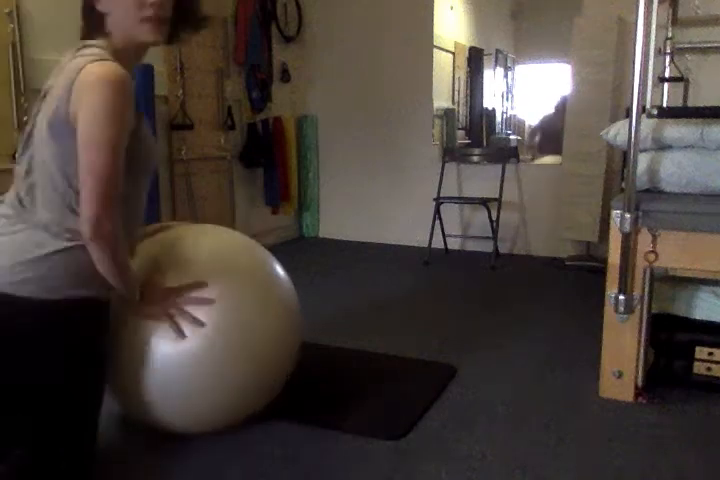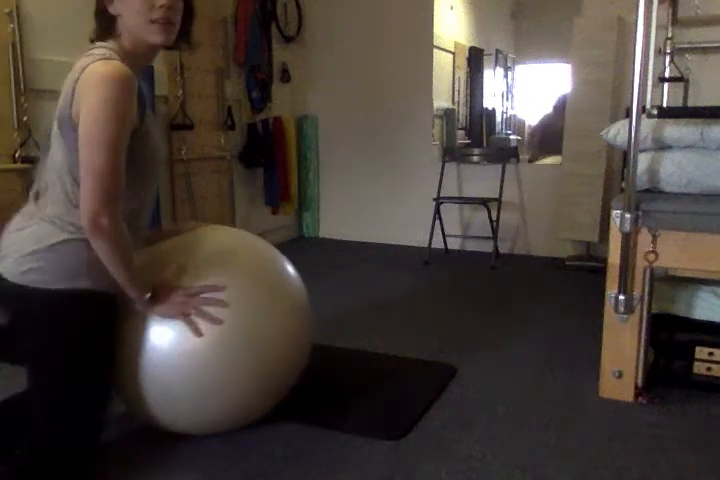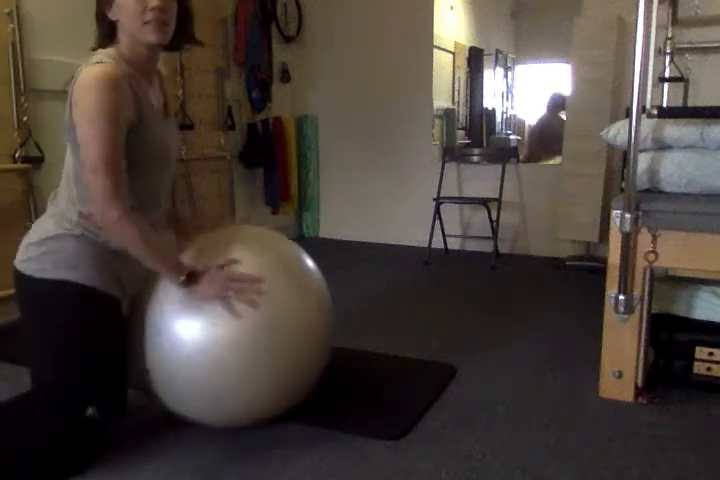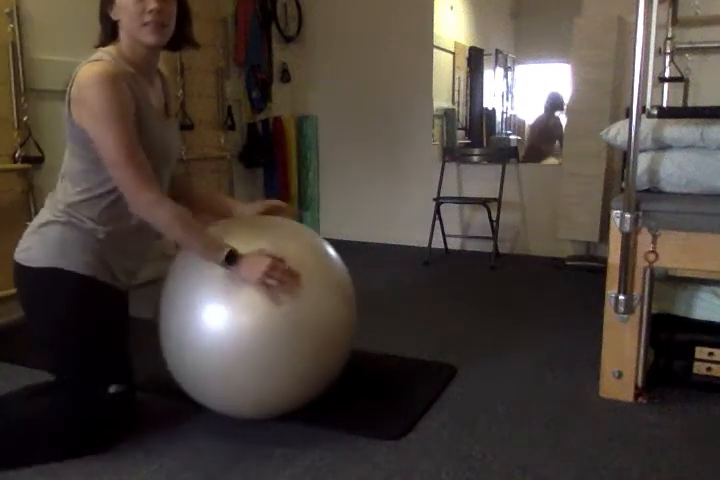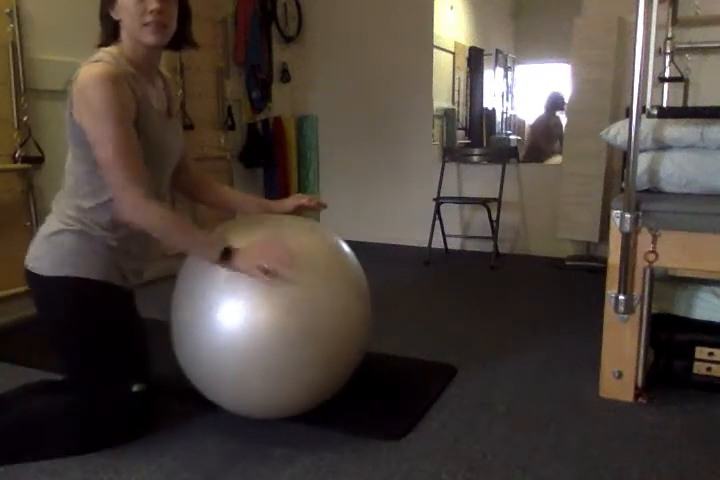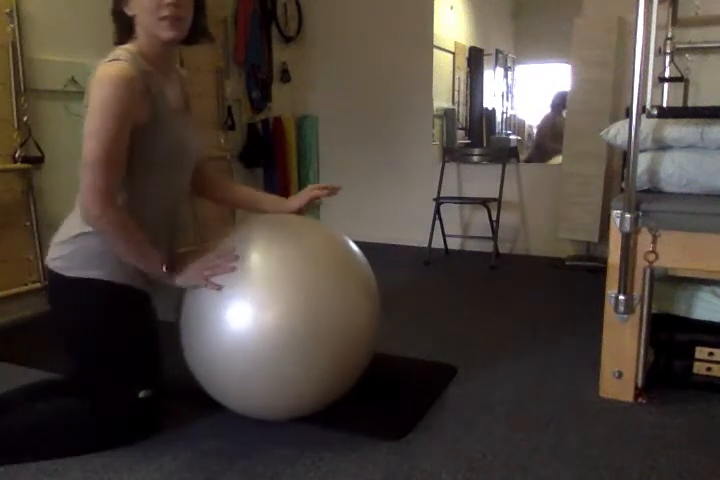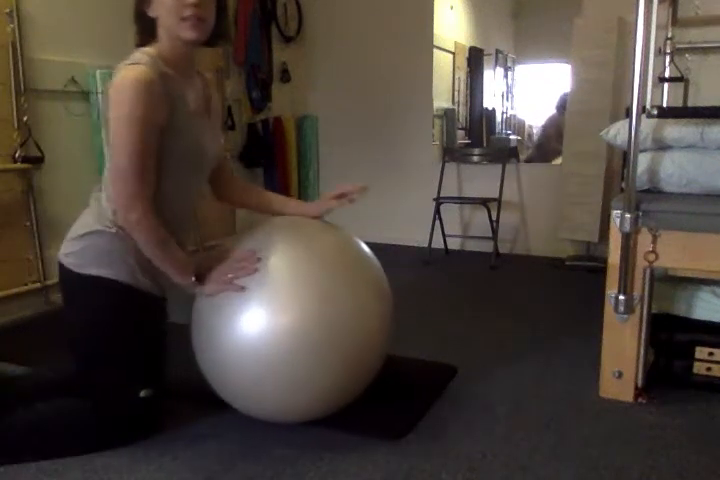
dt=0.2s
person 1, frame 1
left shoulder: (87, 64)
right shoulder: (107, 79)
right elbow: (96, 222)
left wrist: (132, 238)
right wrist: (138, 298)
right hip: (53, 284)
person 1, frame 2
left shoulder: (123, 74)
right shoulder: (109, 77)
right elbow: (97, 216)
left wrist: (150, 237)
right wrist: (150, 297)
right hip: (62, 276)
left knee: (69, 404)
person 1, frame 3
left shoulder: (152, 81)
right shoulder: (102, 79)
right elbow: (109, 211)
right wrist: (190, 280)
left hip: (96, 271)
right hip: (66, 270)
left knee: (106, 403)
right knee: (70, 437)
person 1, frame 4
left shoulder: (156, 82)
right shoulder: (100, 78)
left elbow: (166, 183)
right elbow: (143, 198)
left wrist: (243, 211)
right wrist: (234, 260)
left hip: (102, 266)
right hip: (64, 262)
left knee: (96, 392)
right knee: (105, 412)
person 1, frame 5
left shoulder: (157, 83)
right shoulder: (101, 78)
left elbow: (184, 178)
right elbow: (134, 203)
left wrist: (270, 207)
right wrist: (230, 255)
left hip: (99, 266)
right hip: (73, 266)
left knee: (101, 387)
right knee: (126, 410)
person 1, frame 6
left shoulder: (173, 81)
right shoulder: (119, 77)
left elbow: (199, 178)
right elbow: (99, 204)
left wrist: (284, 204)
right wrist: (170, 269)
left hip: (120, 266)
right hip: (95, 269)
left knee: (105, 387)
right knee: (130, 414)
person 1, frame 7
left shoulder: (202, 87)
right shoulder: (140, 79)
left elbow: (226, 184)
right elbow: (131, 210)
left wrist: (307, 207)
right wrist: (196, 276)
left hip: (144, 265)
right hip: (107, 267)
left knee: (140, 384)
right knee: (130, 415)
